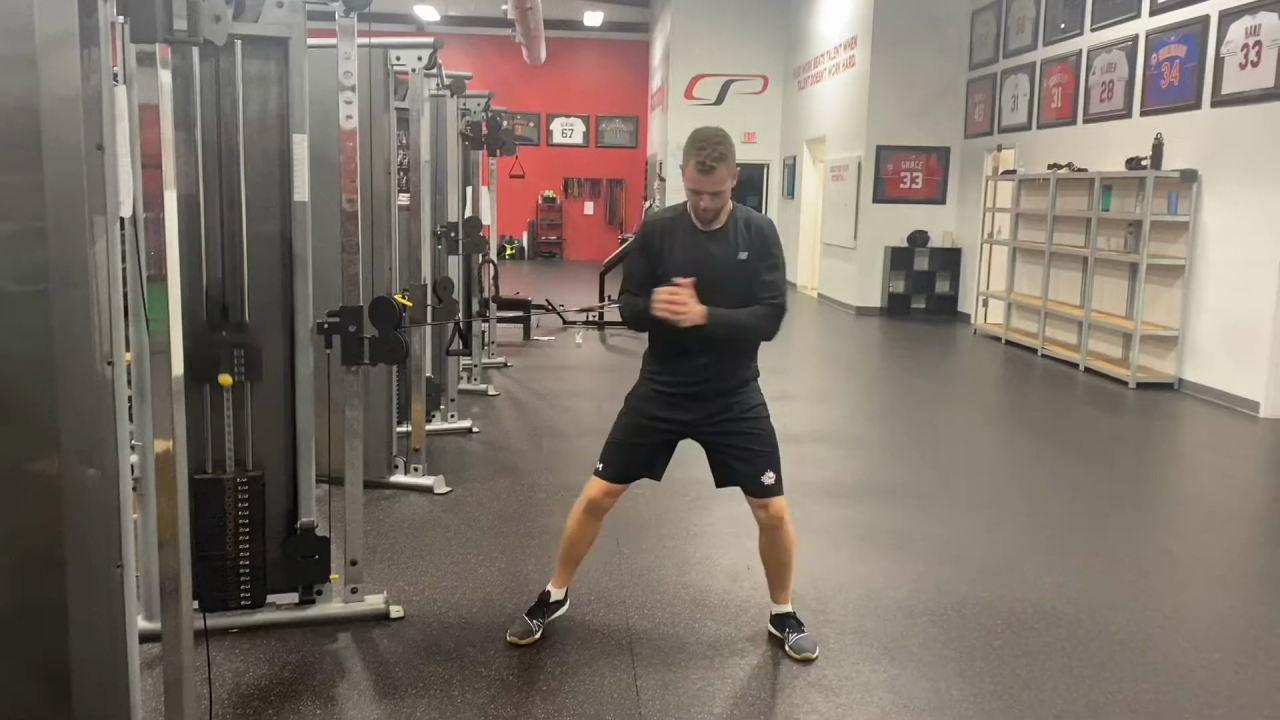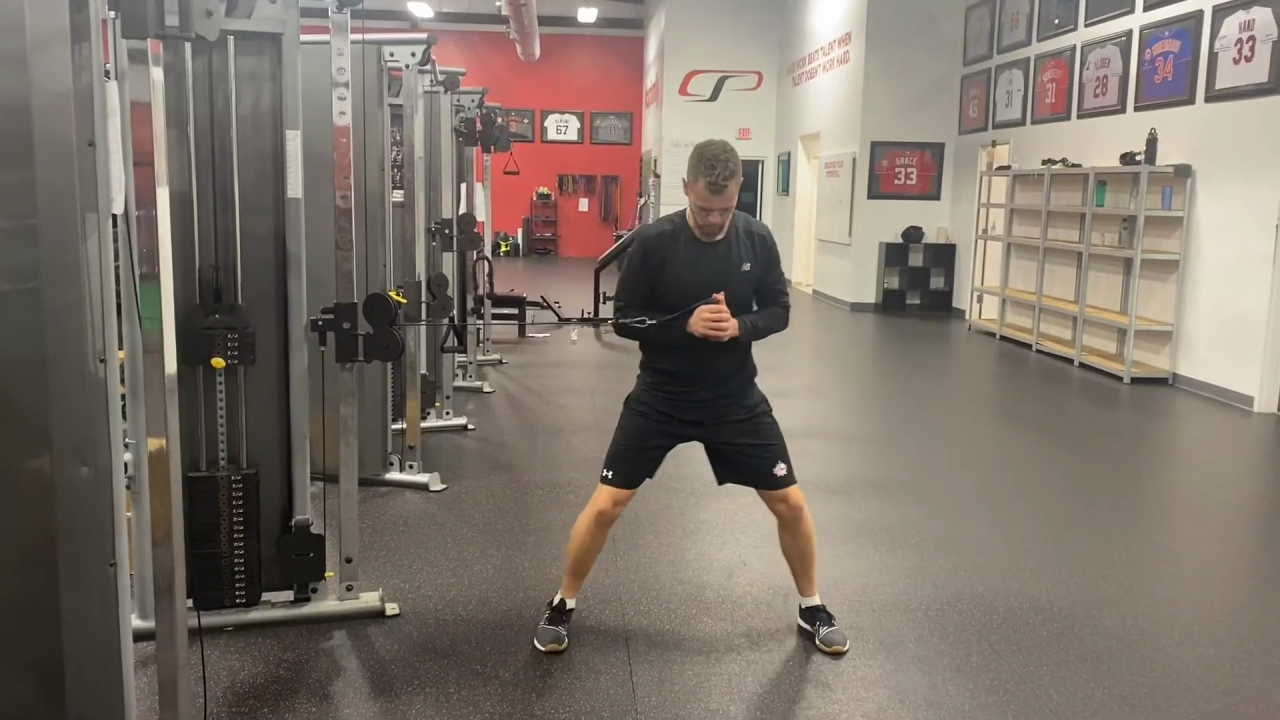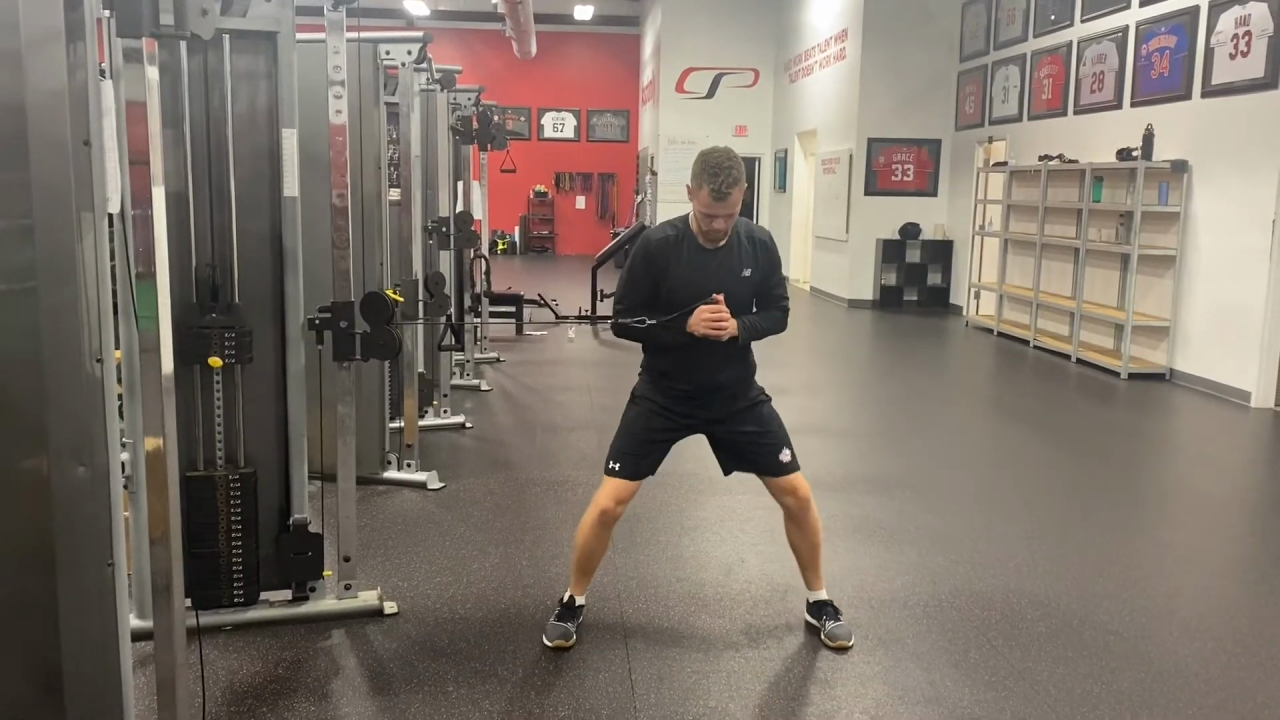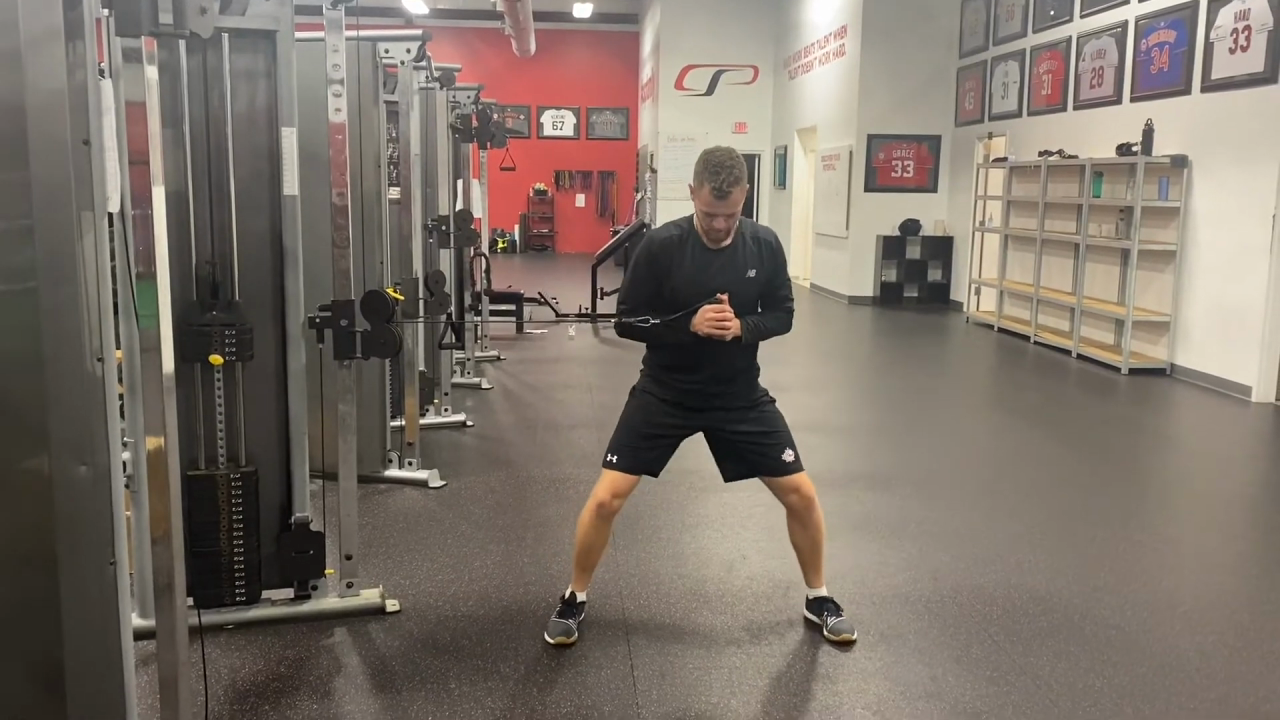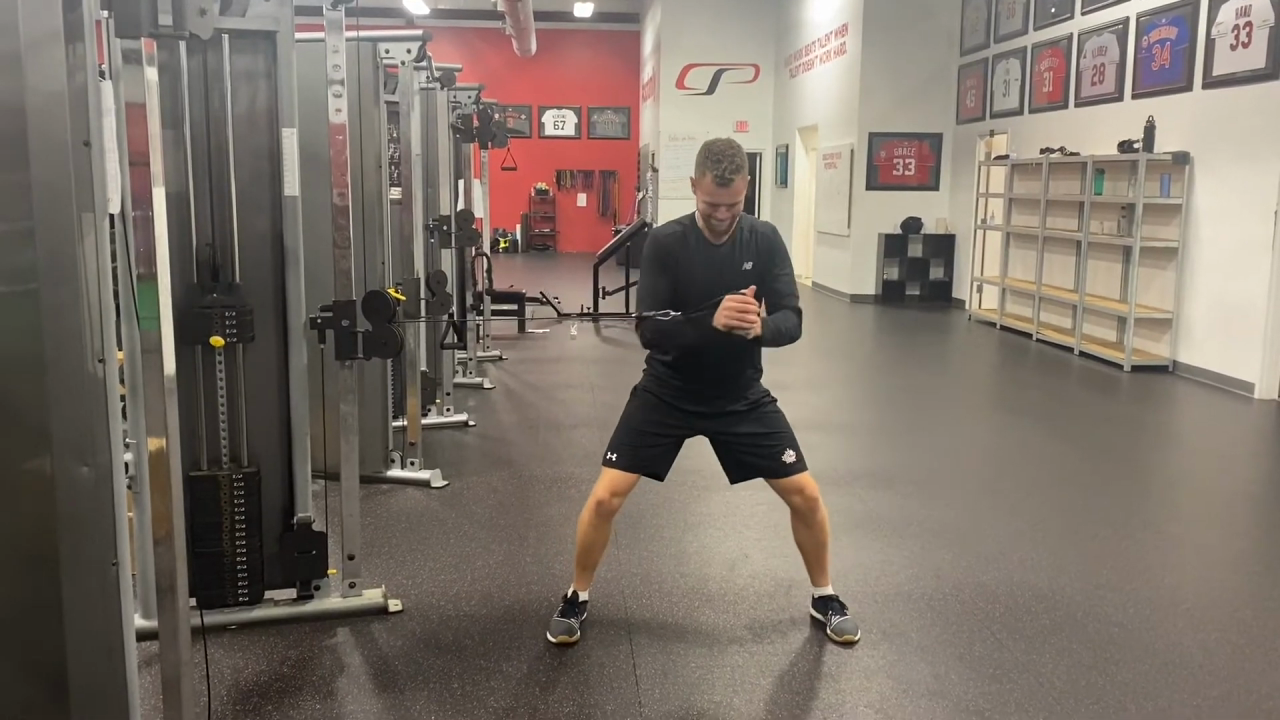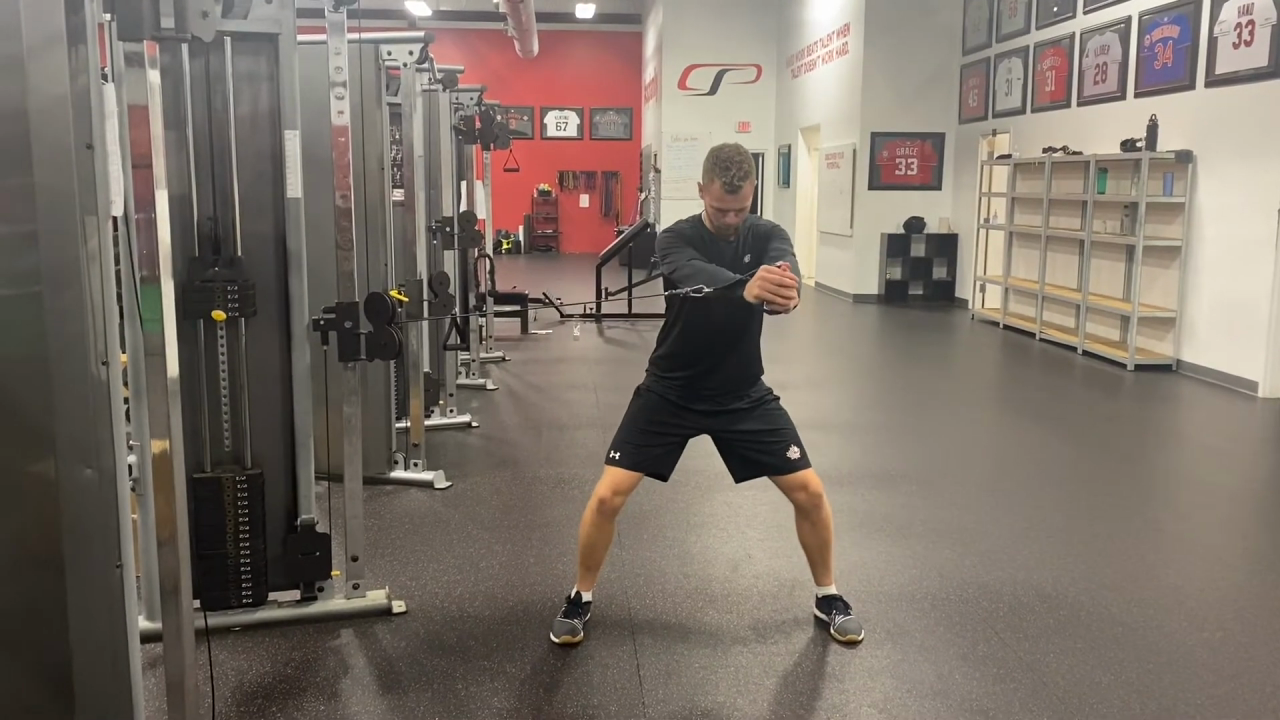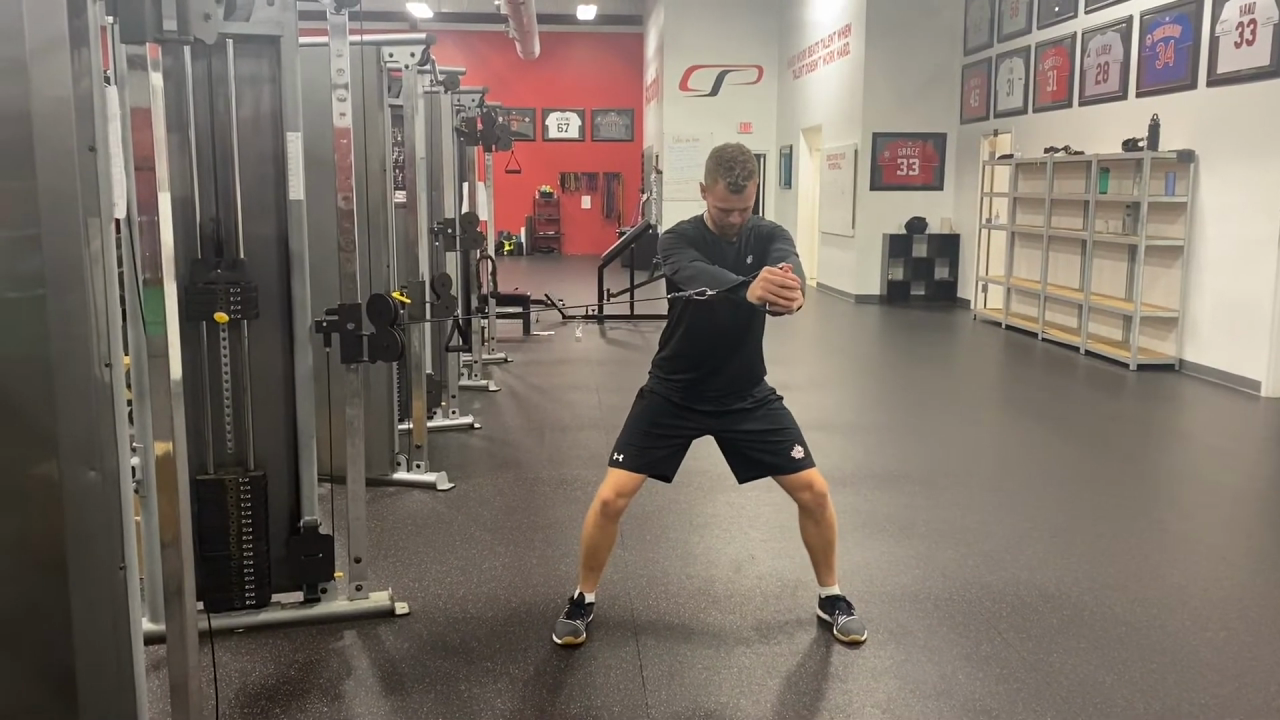
dt=0.5s
person 1, frame 1
left shoulder: (759, 233)
right shoulder: (658, 230)
left elbow: (768, 320)
right elbow: (626, 309)
left wrist: (702, 316)
right wrist: (657, 304)
left hip: (734, 396)
right hip: (662, 391)
left knee: (773, 510)
right knee: (598, 496)
left ankle: (783, 614)
right ankle: (553, 596)
person 1, frame 2
left shoulder: (756, 239)
right shoulder: (654, 241)
left elbow: (779, 311)
right elbow: (625, 321)
left wrist: (739, 326)
right wrist: (687, 324)
left hip: (735, 399)
right hip: (661, 398)
left knee: (790, 504)
right knee: (606, 506)
left ankle: (812, 608)
right ankle: (562, 605)
person 1, frame 3
left shoulder: (759, 244)
right shoulder: (656, 245)
left elbow: (777, 314)
right elbow: (623, 322)
left wrist: (738, 326)
right wrist: (686, 325)
left hip: (737, 396)
right hip: (662, 396)
left knee: (797, 495)
right knee: (608, 504)
left ankle: (819, 602)
right ankle: (572, 602)
person 1, frame 4
left shoulder: (764, 245)
right shoulder: (660, 246)
left elbow: (782, 315)
right elbow: (627, 321)
left wrist: (742, 326)
right wrist: (689, 324)
left hip: (740, 395)
right hip: (663, 393)
left knee: (801, 493)
right knee: (605, 499)
left ankle: (818, 598)
right ankle: (574, 599)
person 1, frame 5
left shoulder: (764, 239)
right shoulder: (665, 242)
left elbow: (790, 318)
right elbow: (650, 328)
left wrist: (763, 325)
right wrist: (712, 320)
left hip: (741, 395)
right hip: (667, 394)
left knee: (806, 496)
right knee: (604, 499)
left ankle: (824, 598)
right ankle: (576, 598)
person 1, frame 6
left shoulder: (767, 235)
right shoulder: (677, 238)
left elbow: (784, 272)
right elbow: (698, 278)
left wrist: (783, 290)
right wrist: (747, 288)
left hip: (743, 394)
right hip: (671, 392)
left knee: (809, 492)
right knee: (607, 496)
left ankle: (828, 597)
right ankle: (581, 597)
person 1, frame 7
left shoulder: (769, 236)
right shoulder: (679, 240)
left elbow: (789, 270)
right elbow: (699, 278)
left wrist: (791, 292)
right wrist: (750, 289)
left hip: (746, 394)
right hip: (674, 394)
left knee: (814, 492)
right knee: (610, 499)
left ankle: (831, 597)
right ankle: (583, 598)
